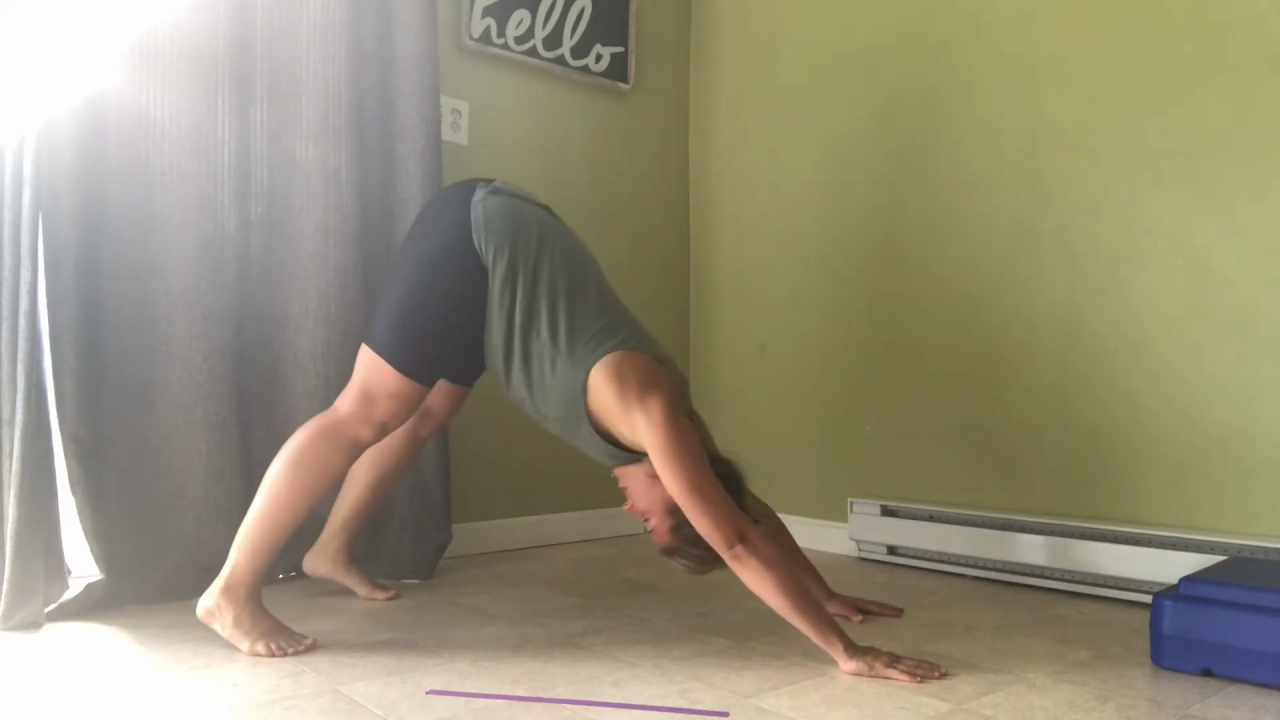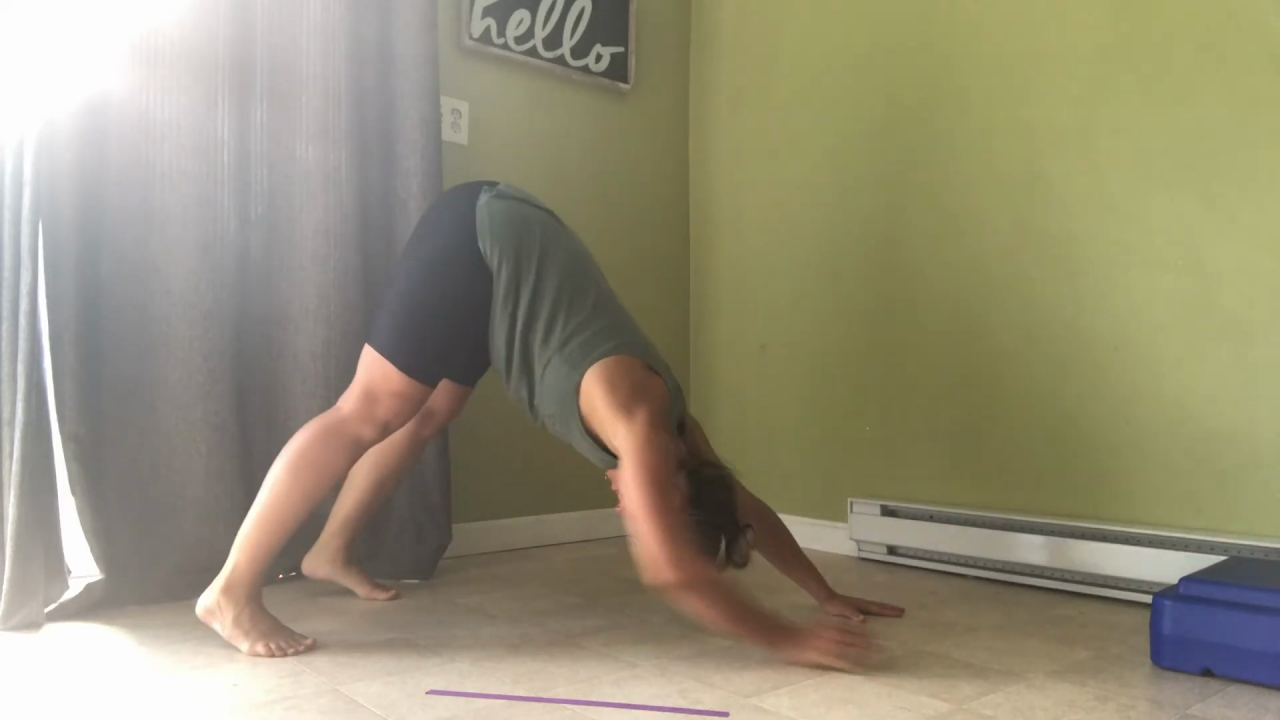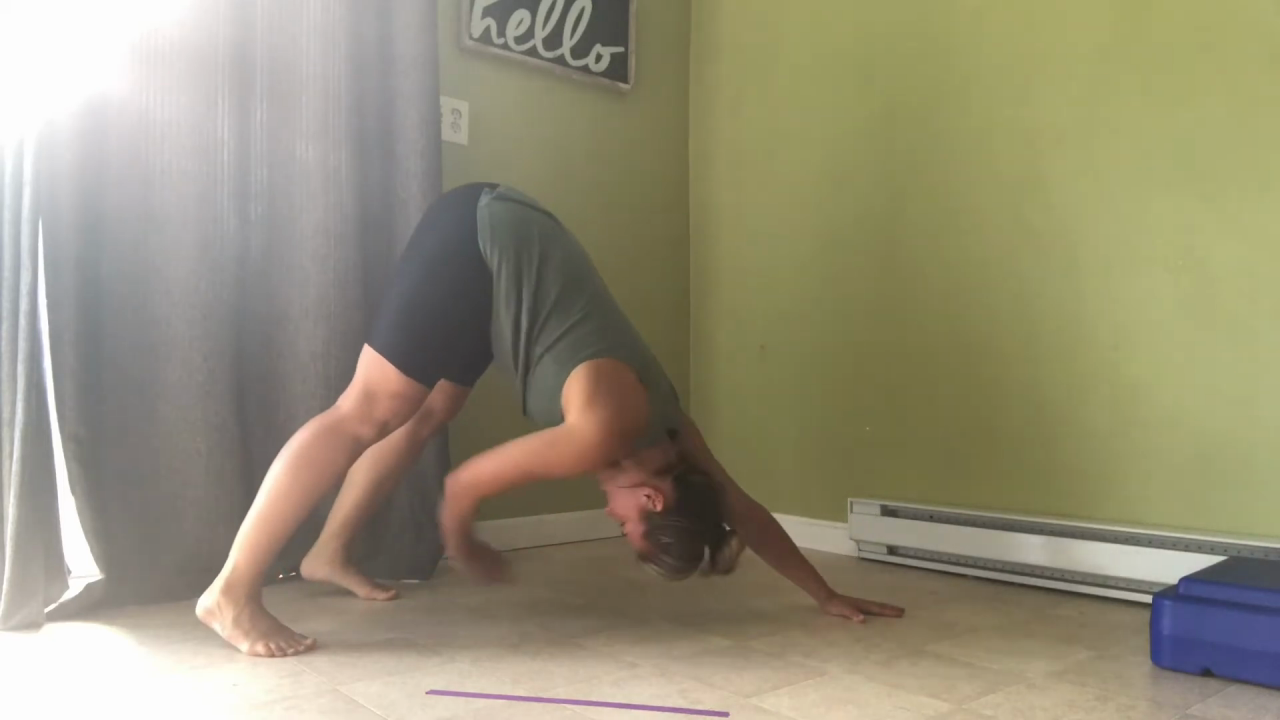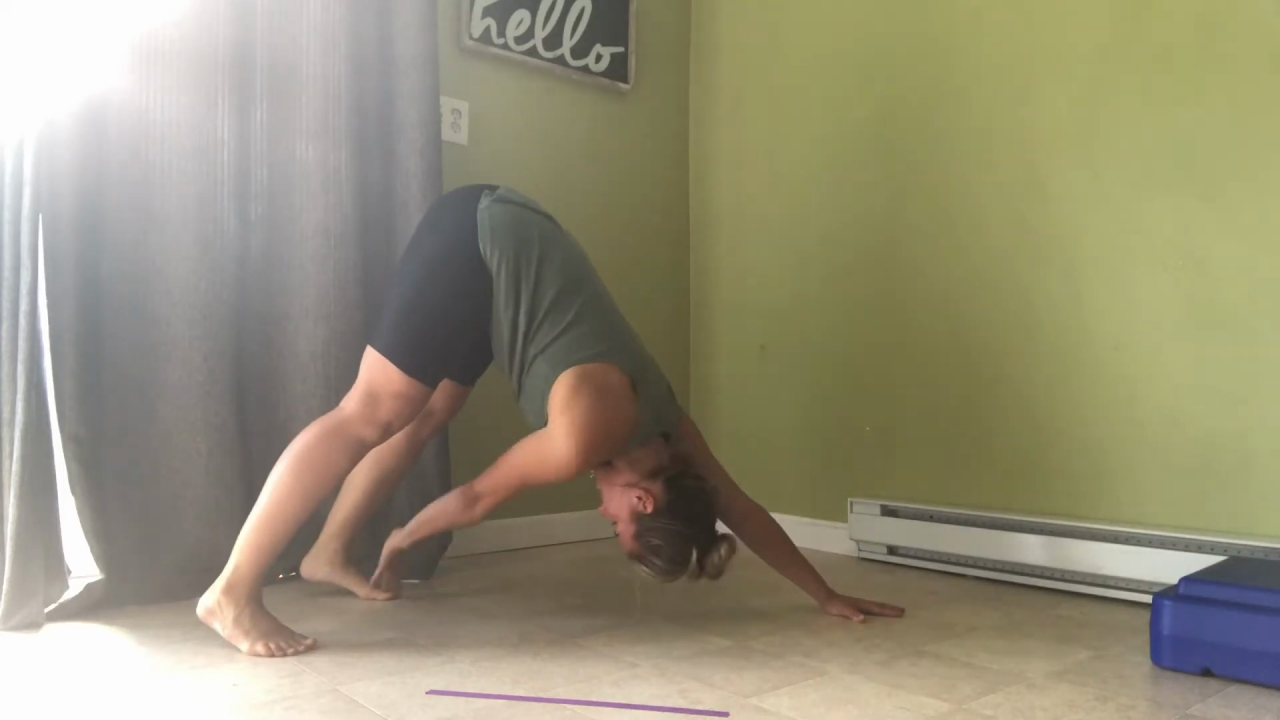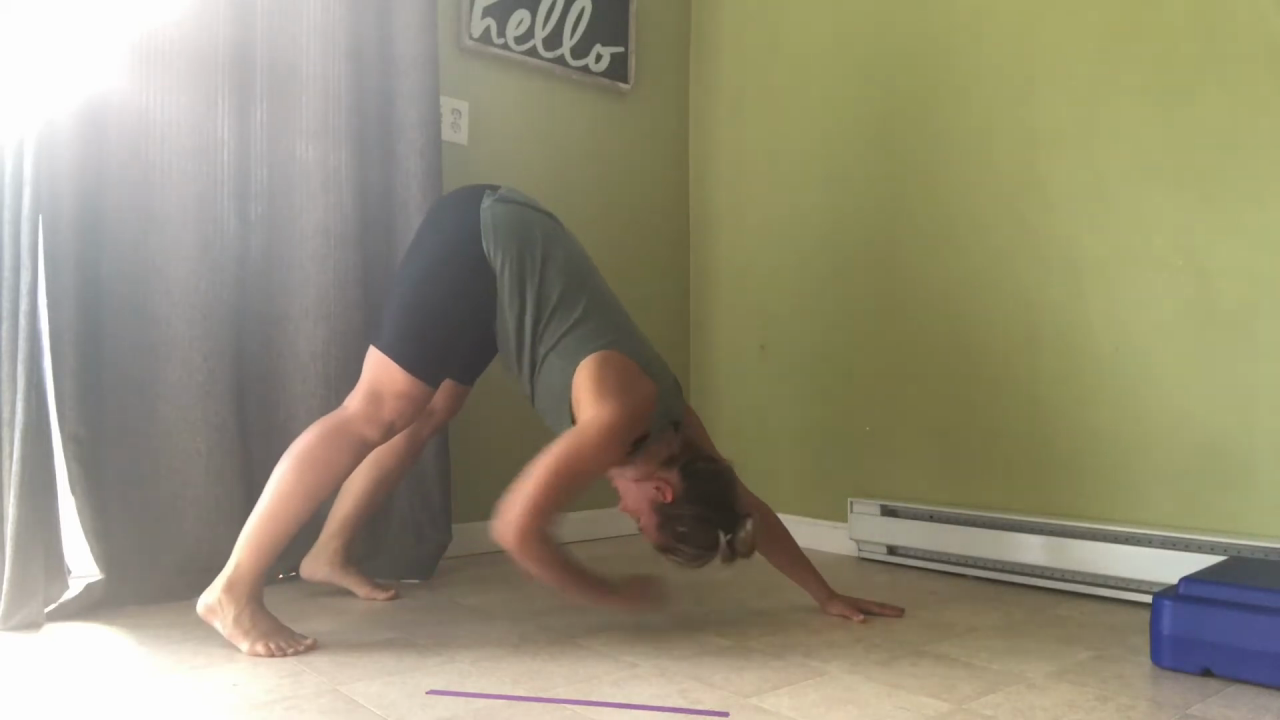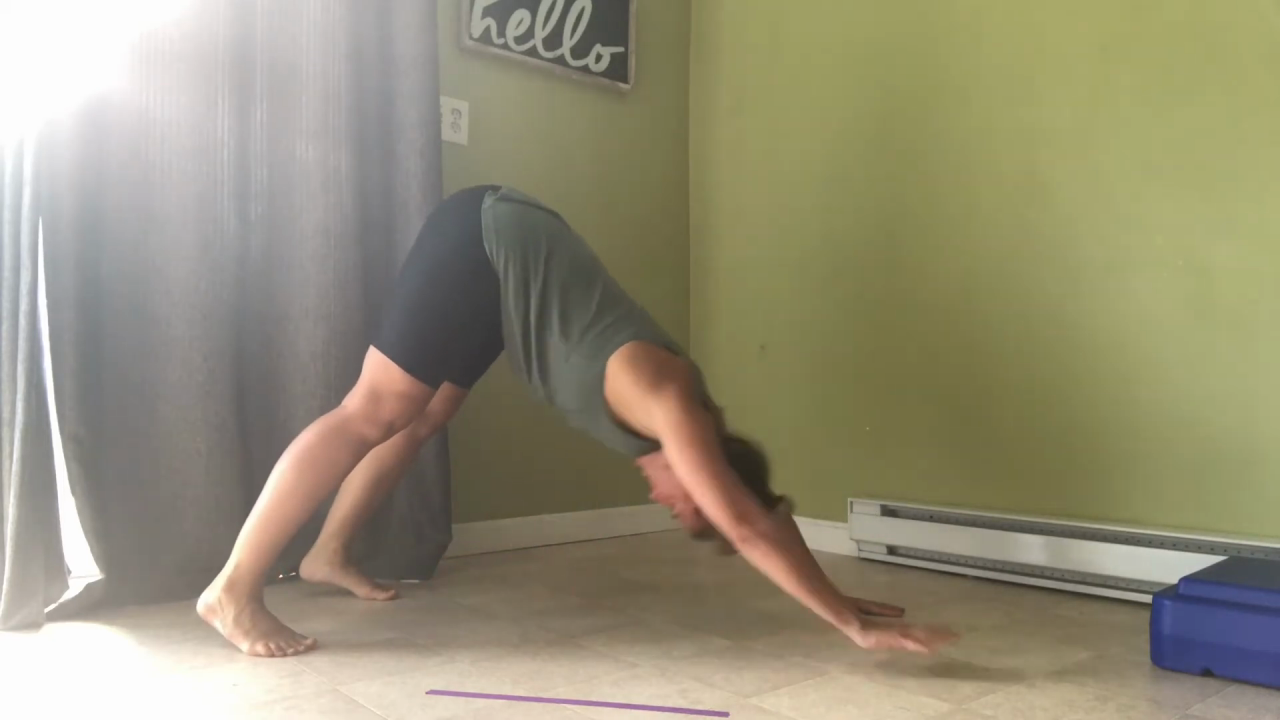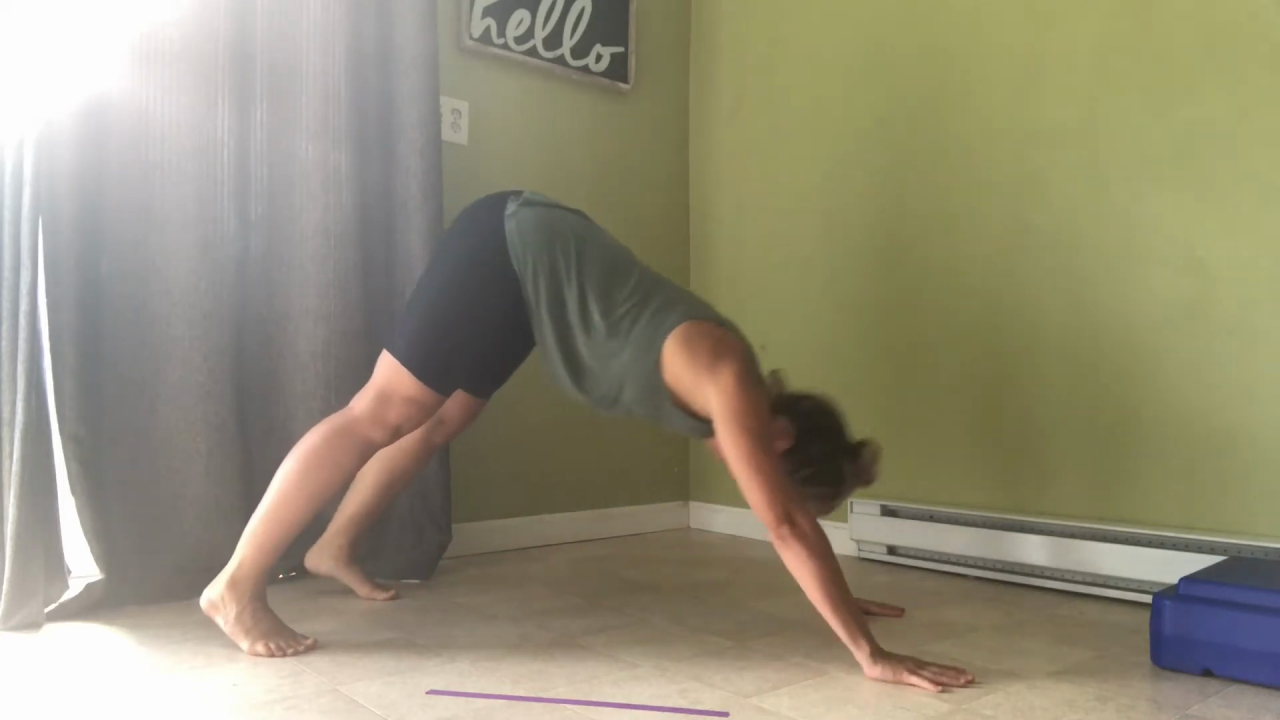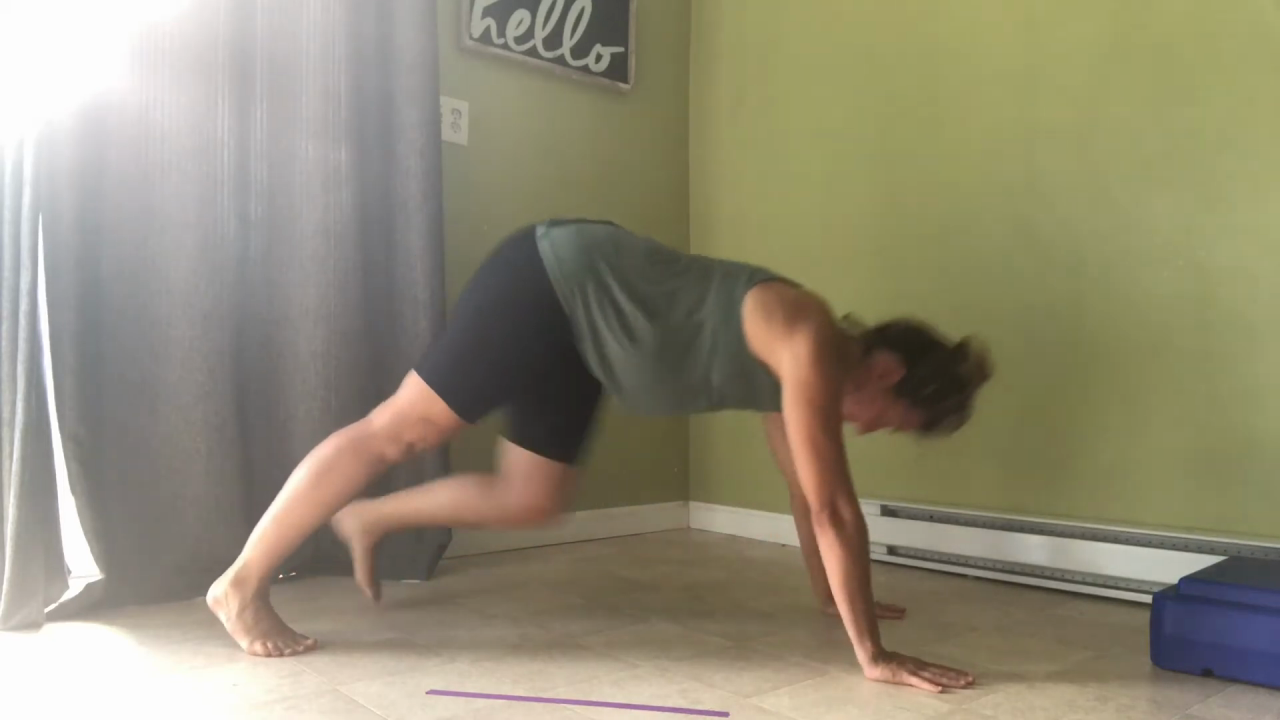
dt=0.3s
person 1, frame 1
left shoulder: (667, 417)
right shoulder: (648, 412)
left elbow: (751, 509)
right elbow: (737, 544)
left wrist: (828, 596)
right wrist: (843, 650)
left hip: (497, 246)
right hip: (475, 237)
left knee: (424, 413)
right knee: (364, 416)
left ankle: (331, 551)
right ankle: (231, 593)
person 1, frame 2
left shoulder: (670, 428)
right shoulder: (642, 422)
left elbow: (746, 506)
right elbow: (672, 569)
left wrist: (829, 597)
right wrist: (788, 637)
left hip: (495, 245)
right hip: (478, 240)
left knee: (429, 415)
right knee: (366, 415)
left ankle: (331, 552)
right ankle: (232, 592)
person 1, frame 3
left shoulder: (668, 431)
right shoulder: (609, 430)
left elbow: (742, 508)
right elbow: (466, 484)
left wrist: (826, 595)
right wrist: (466, 552)
left hip: (500, 246)
right hip: (478, 238)
left knee: (426, 414)
right knee: (365, 414)
left ankle: (329, 553)
right ankle: (231, 593)
person 1, frame 4
left shoulder: (667, 429)
right shoulder: (589, 434)
left elbow: (740, 507)
right elbow: (479, 496)
left wrist: (826, 595)
right wrist: (399, 540)
left hip: (500, 244)
right hip: (477, 239)
left knee: (426, 414)
right knee: (368, 416)
left ankle: (329, 553)
right ankle: (232, 592)
person 1, frame 5
left shoulder: (674, 426)
right shoulder: (621, 415)
left elbow: (747, 505)
right elbow: (515, 525)
left wrist: (827, 595)
right wrist: (600, 591)
left hip: (502, 247)
right hip: (480, 239)
left knee: (422, 417)
right knee: (371, 416)
left ankle: (329, 554)
right ankle: (234, 592)
person 1, frame 6
left shoulder: (692, 417)
right shoulder: (669, 405)
left elbow: (759, 508)
right elbow: (746, 525)
left wrist: (836, 593)
right wrist: (856, 624)
left hip: (506, 249)
right hip: (481, 239)
left knee: (420, 417)
right knee: (369, 415)
left ankle: (328, 555)
right ankle: (234, 590)
person 1, frame 7
left shoulder: (750, 398)
right shoulder: (729, 385)
left elbow: (791, 518)
right elbow: (786, 525)
left wrist: (840, 600)
right wrist: (869, 653)
left hip: (527, 263)
right hip: (508, 247)
left knee: (439, 417)
right knee: (381, 414)
left ankle: (335, 549)
right ankle: (236, 588)
person 1, frame 8
left shoulder: (800, 371)
right shoulder: (813, 348)
left elbow: (806, 494)
right elbow: (831, 509)
left wrist: (838, 596)
right wrist: (871, 653)
left hip: (572, 300)
right hip: (550, 280)
left knee: (532, 499)
right knee: (401, 430)
left ankle: (365, 518)
right ankle: (241, 586)
